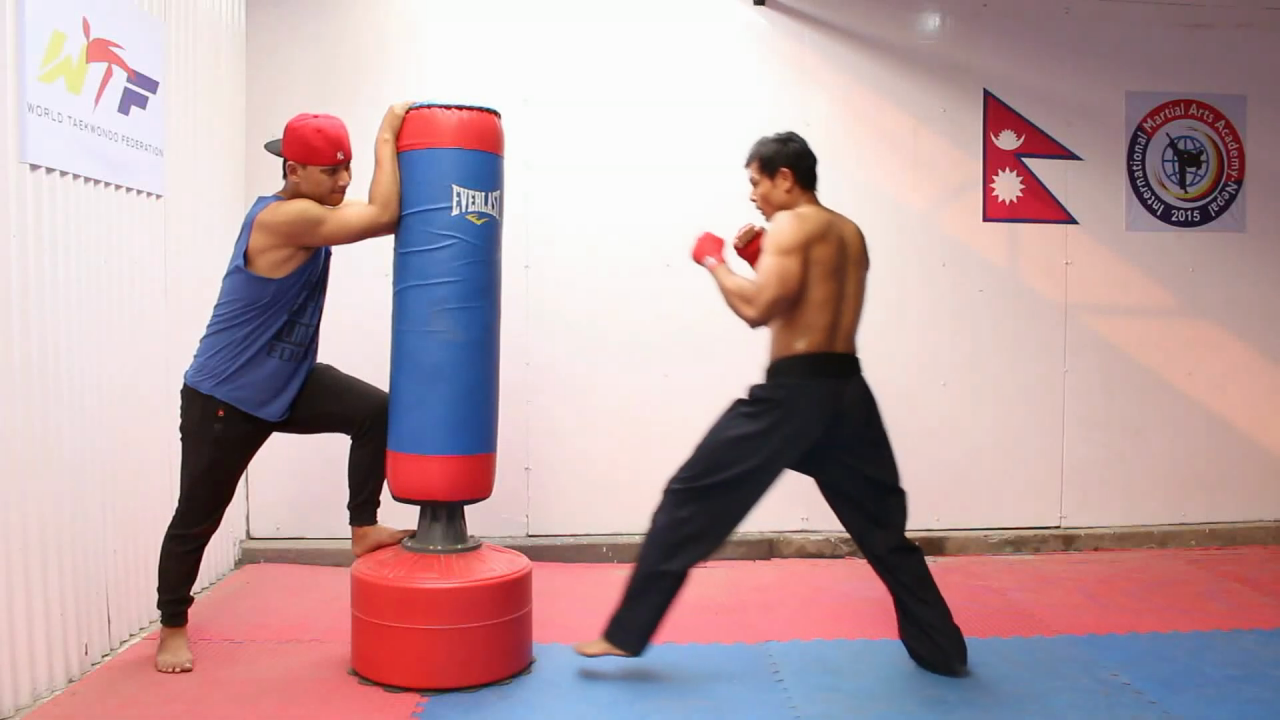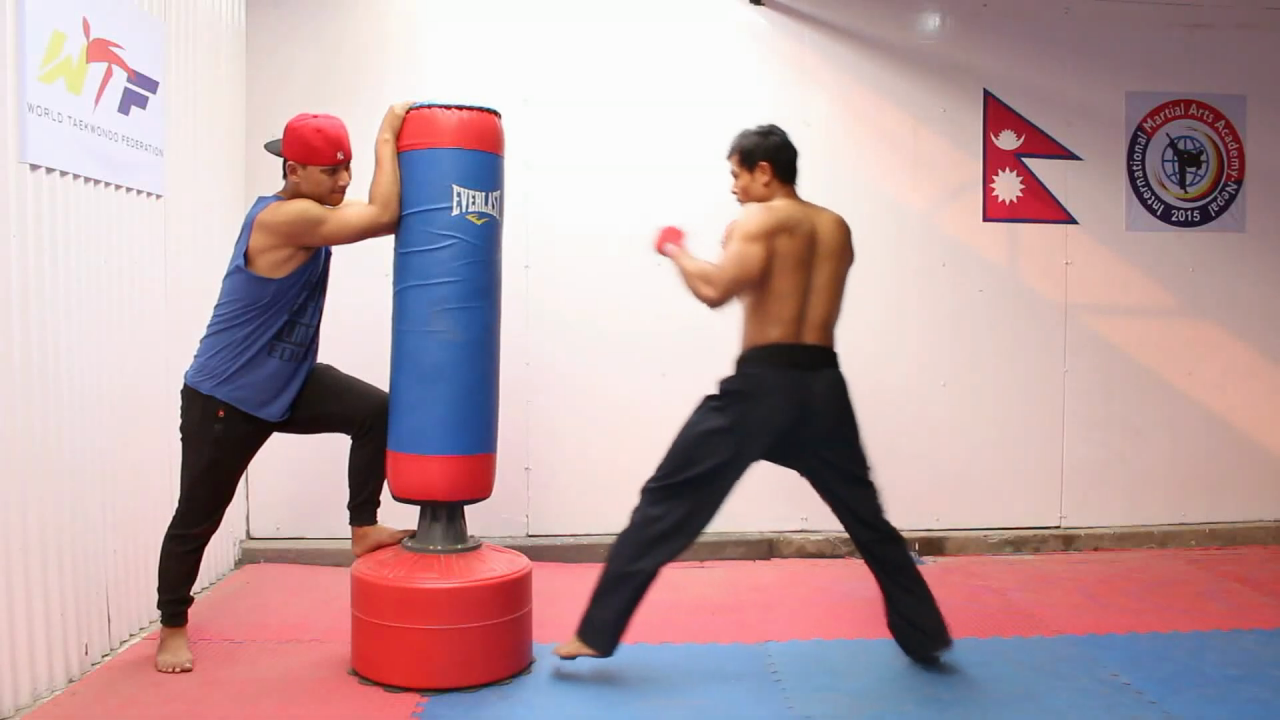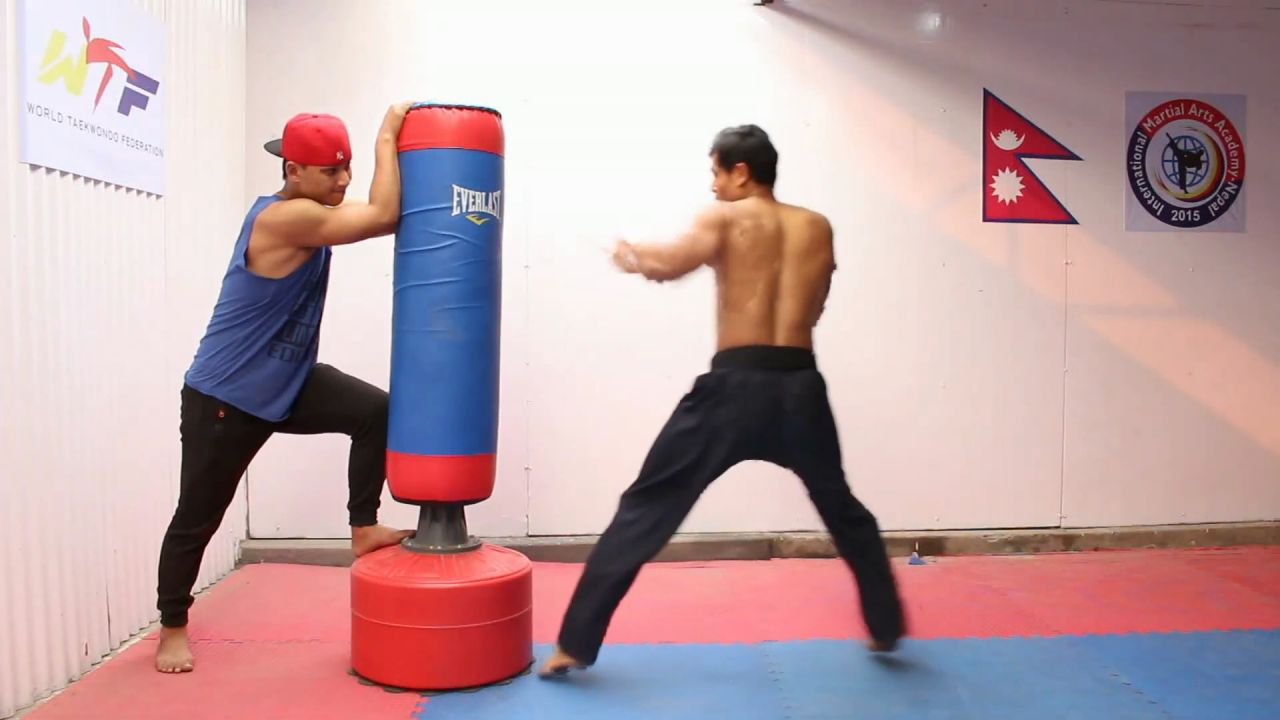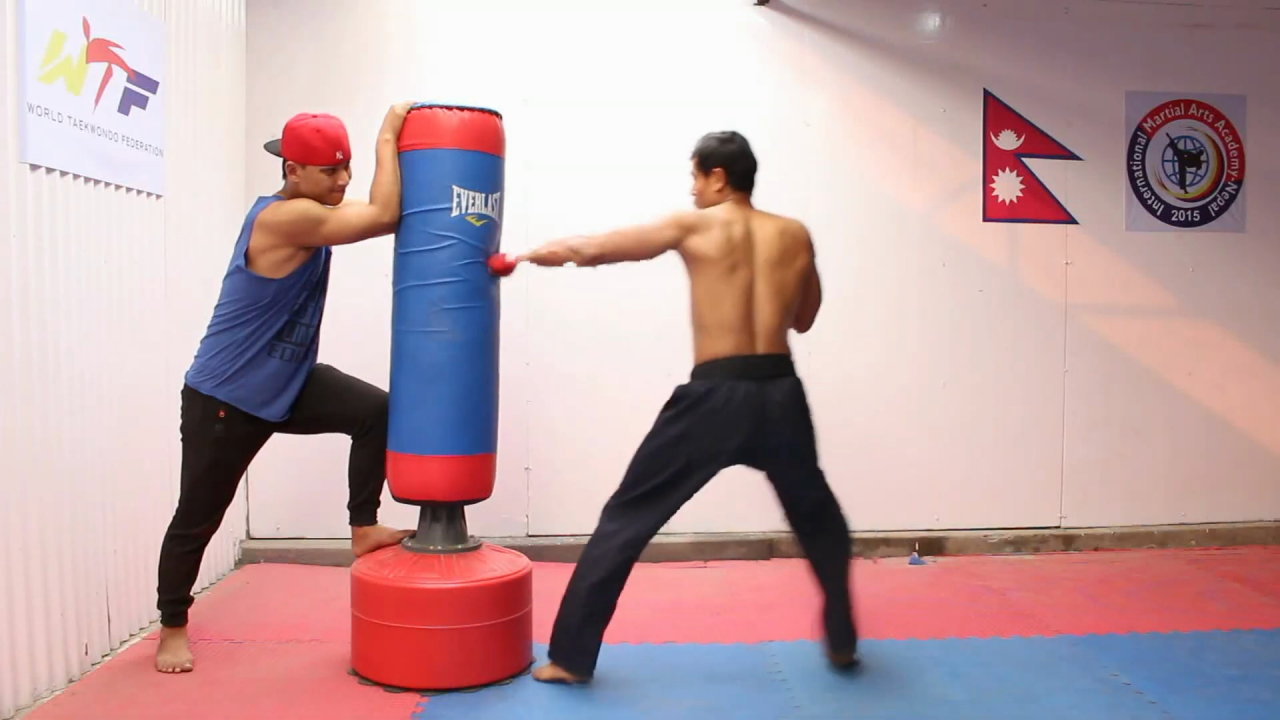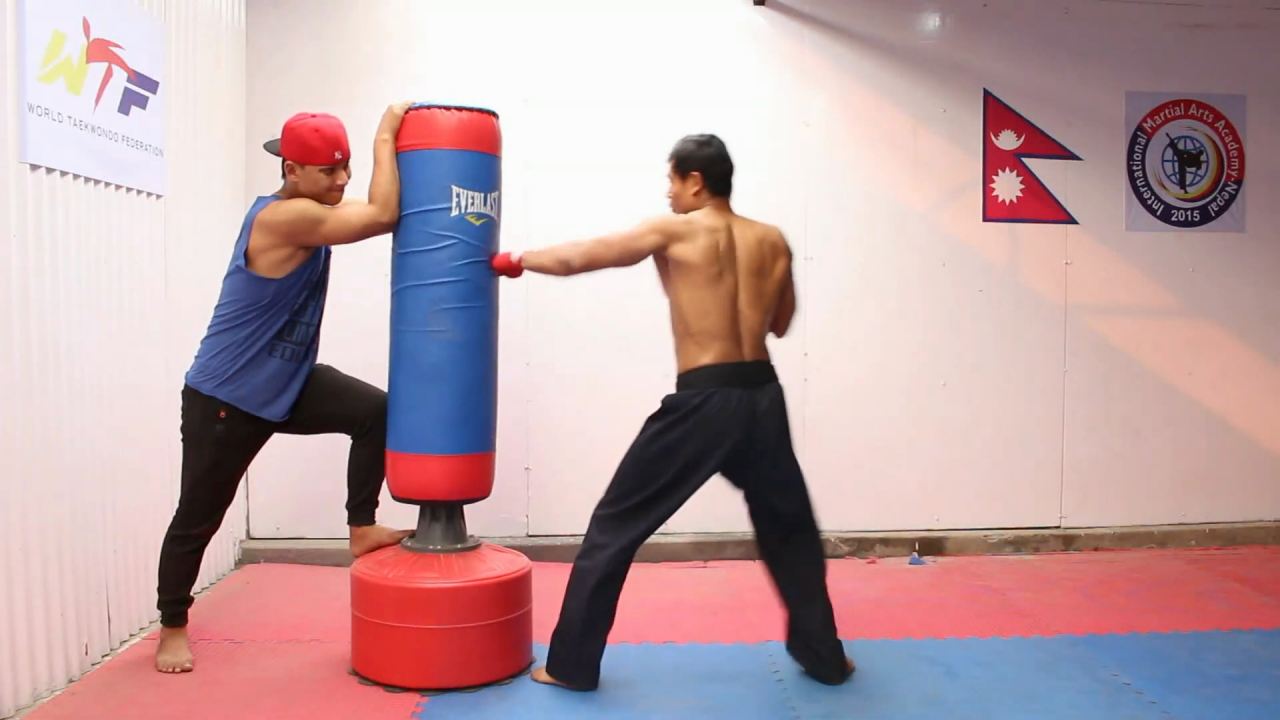
dt=0.2s
person 1, frame 1
left shoulder: (313, 211)
right shoulder: (281, 218)
left elbow: (382, 216)
right elbow: (380, 216)
right wrist: (387, 135)
left hip: (288, 383)
right hip: (223, 395)
left knee: (376, 412)
right knee: (198, 517)
left ankle: (363, 529)
right ankle: (173, 628)
person 1, frame 2
left shoulder: (314, 212)
right shoulder: (282, 218)
left elbow: (384, 216)
right elbow: (380, 216)
right wrist: (387, 136)
left hip: (288, 383)
right hip: (223, 396)
left knee: (376, 411)
right knee: (198, 518)
left ankle: (363, 529)
right ankle: (172, 628)
person 1, frame 3
left shoulder: (314, 212)
right shoulder: (282, 218)
left elbow: (383, 215)
right elbow: (381, 216)
right wrist: (389, 136)
left hip: (289, 383)
right hip: (224, 396)
left knee: (376, 411)
right knee: (199, 517)
left ankle: (363, 529)
right ankle: (173, 628)
person 1, frame 4
left shoulder: (313, 211)
right shoulder: (282, 218)
left elbow: (383, 215)
right elbow: (382, 217)
right wrist: (389, 136)
left hip: (288, 383)
right hip: (224, 396)
left knee: (376, 412)
right knee: (198, 517)
left ankle: (363, 529)
right ankle: (172, 628)
person 1, frame 5
left shoulder: (313, 211)
right shoulder: (282, 218)
left elbow: (381, 215)
right elbow: (380, 216)
right wrist: (387, 136)
left hip: (289, 383)
right hip: (224, 396)
left knee: (375, 412)
right knee: (199, 518)
left ankle: (361, 529)
right ankle: (172, 628)
person 2, frame 1
left shoulder: (791, 225)
right shoulder: (851, 233)
left elbow: (756, 309)
left wrist: (713, 260)
right wrist: (761, 258)
left hip: (793, 392)
right hip: (847, 392)
left knee: (691, 501)
right knee: (882, 524)
left ankle: (627, 633)
right ankle: (941, 649)
person 2, frame 2
left shoulder: (761, 220)
right shoulder: (836, 228)
left elbow: (714, 290)
left wrist: (674, 249)
left hip: (762, 384)
right hip: (821, 384)
left knee: (667, 502)
right knee: (864, 511)
left ankle: (597, 633)
right ankle: (922, 634)
person 2, frame 3
left shoulder: (725, 219)
right shoulder: (817, 227)
left elbow: (660, 264)
left wrist: (622, 247)
left hip: (735, 385)
right hip: (799, 384)
left knee: (646, 507)
right knee: (841, 506)
left ankle: (577, 642)
right ankle: (885, 625)
person 2, frame 4
left shoulder: (691, 225)
right shoulder: (795, 234)
left elbow: (596, 249)
left wrist: (524, 254)
left hip: (715, 395)
right hip: (779, 391)
left knee: (626, 517)
right knee: (816, 515)
left ankle: (570, 656)
right ankle: (841, 639)
person 2, frame 5
left shoulder: (671, 231)
right shoulder: (772, 241)
left elbow: (579, 257)
left wrist: (519, 260)
left hip: (702, 404)
right hip: (762, 397)
left knee: (614, 525)
right knee: (790, 529)
left ankle: (570, 664)
right ankle: (824, 655)
